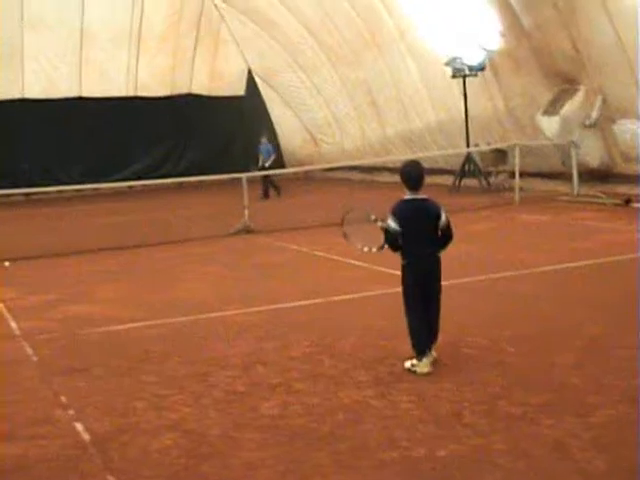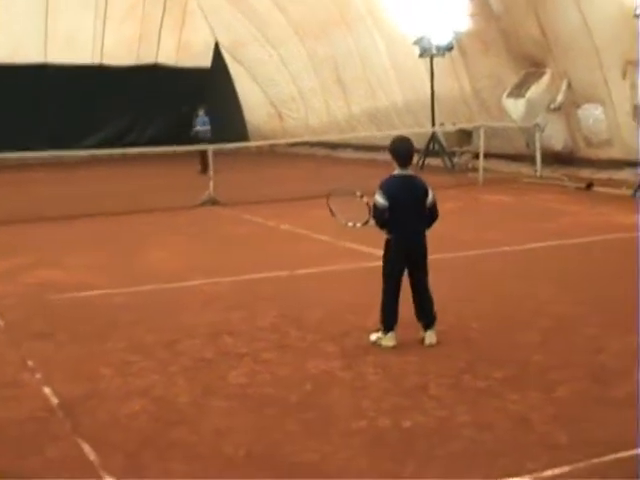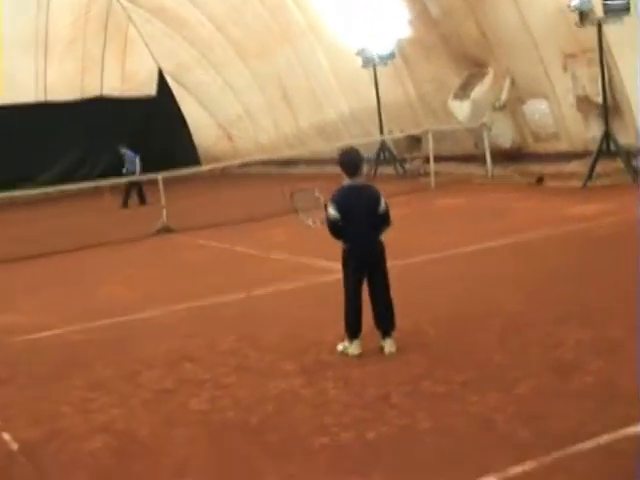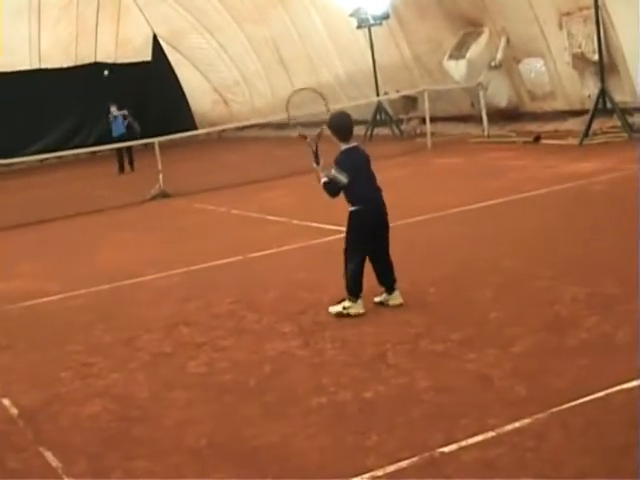
dt=0.7s
person 1, frame 1
left shoulder: (398, 210)
right shoulder: (434, 207)
left elbow: (392, 241)
right elbow: (447, 235)
left hip: (412, 266)
right hip: (432, 263)
left knee: (415, 311)
right knee: (432, 307)
left ankle: (422, 359)
right ankle: (428, 350)
person 1, frame 2
left shoulder: (387, 185)
right shoulder: (421, 185)
left elbow: (379, 217)
right elbow: (433, 214)
left wrist: (389, 227)
left hip: (396, 242)
right hip: (418, 242)
left knee: (391, 286)
right knee: (421, 285)
left ankle: (387, 333)
right ankle: (429, 330)
person 1, frame 3
left shoulder: (338, 197)
right shoulder: (374, 193)
left elbow: (334, 229)
right elbow: (386, 221)
left hip: (353, 251)
right hip: (374, 248)
left knee: (352, 295)
right knee: (381, 293)
left ankle: (353, 341)
right ankle: (388, 339)
person 1, frame 4
left shoulder: (342, 160)
right shoulder: (361, 153)
left elbow: (333, 191)
left wrist: (323, 177)
right wrist: (331, 176)
left hip: (361, 211)
right hip: (378, 206)
left knee: (353, 255)
right knee: (380, 251)
left ankle: (354, 301)
right ankle: (391, 292)
